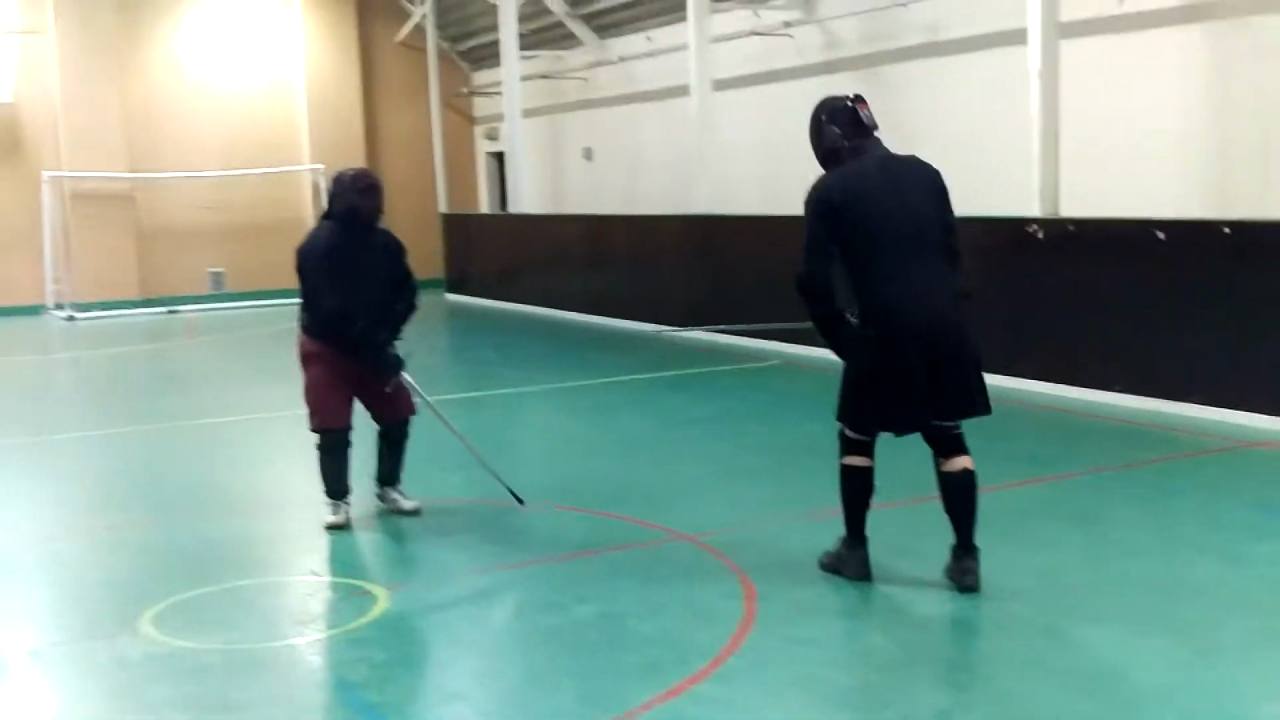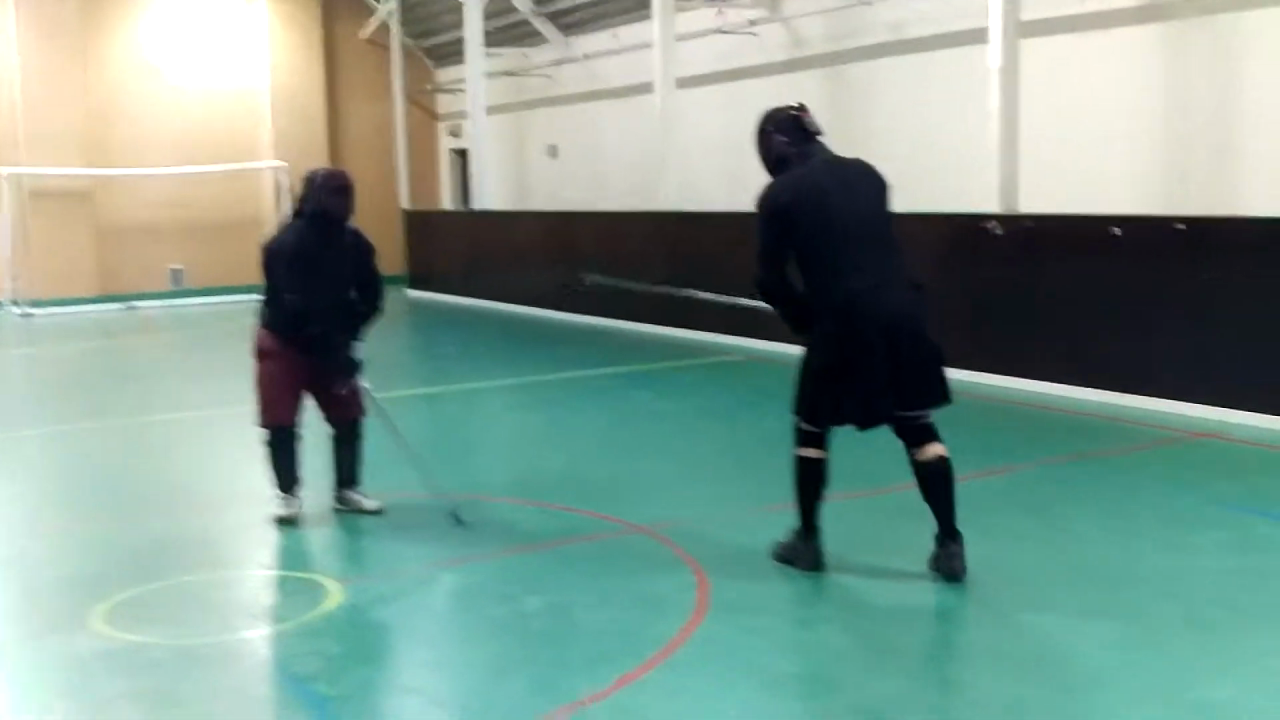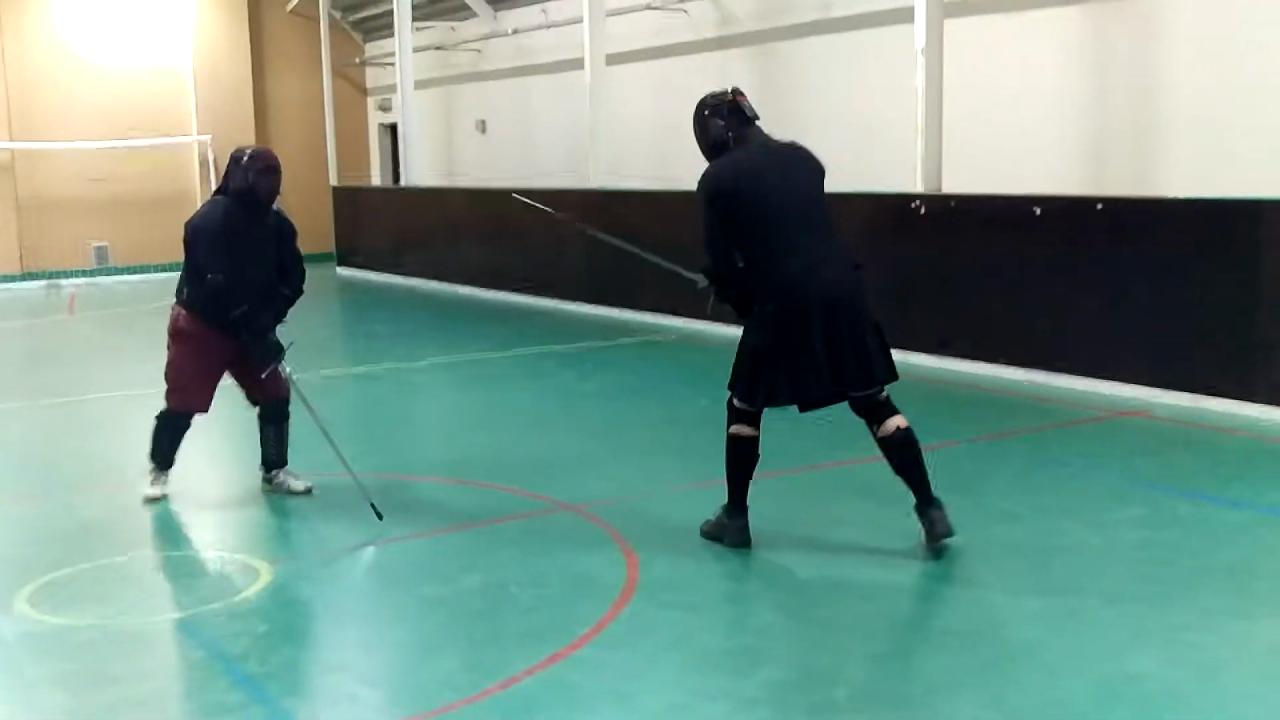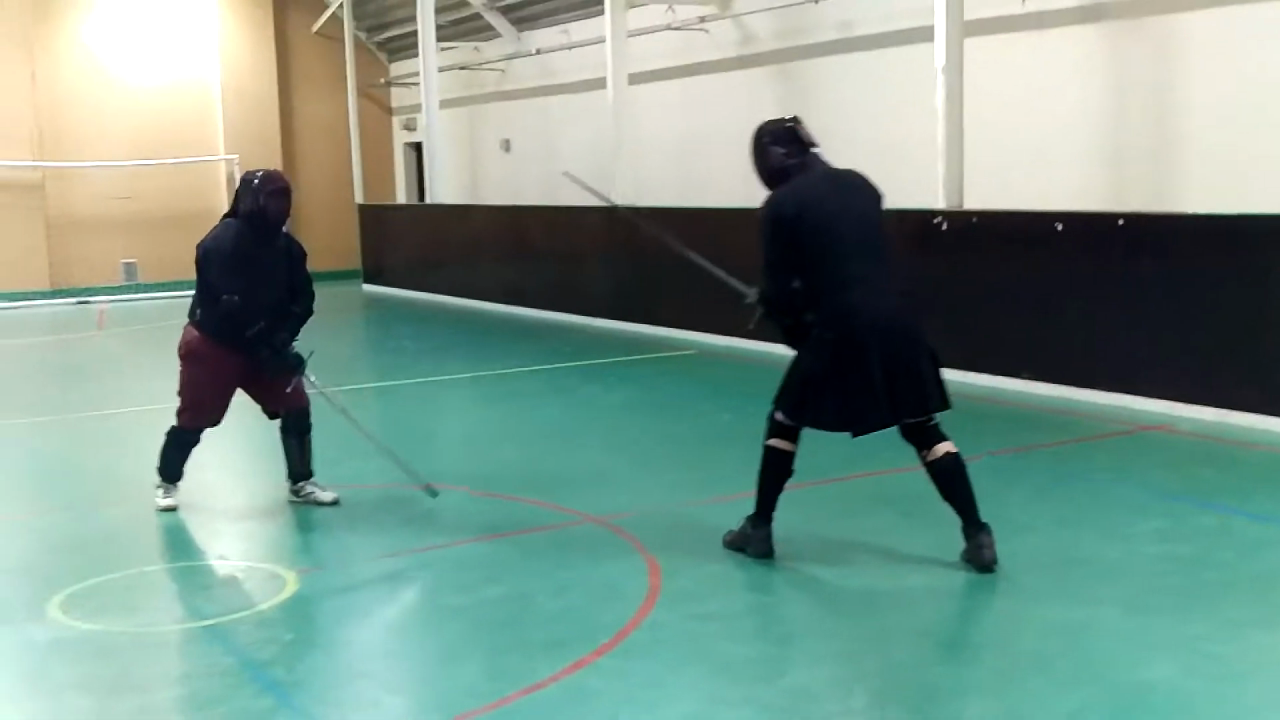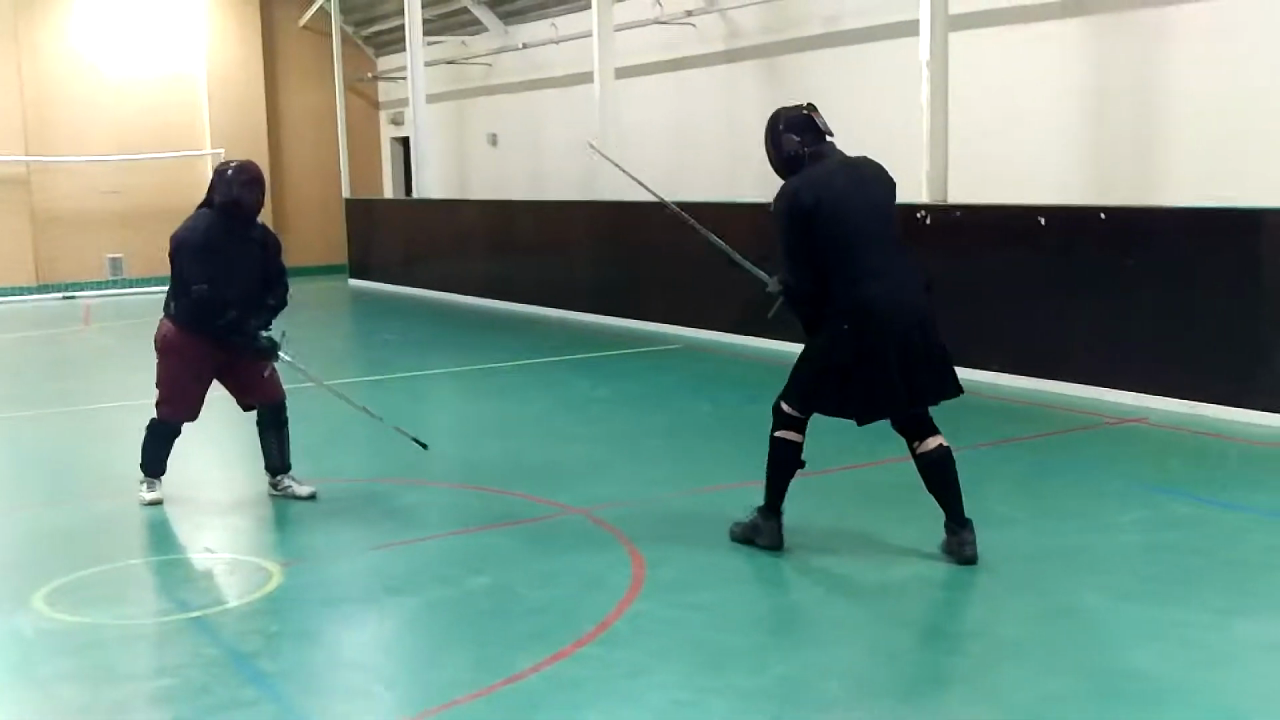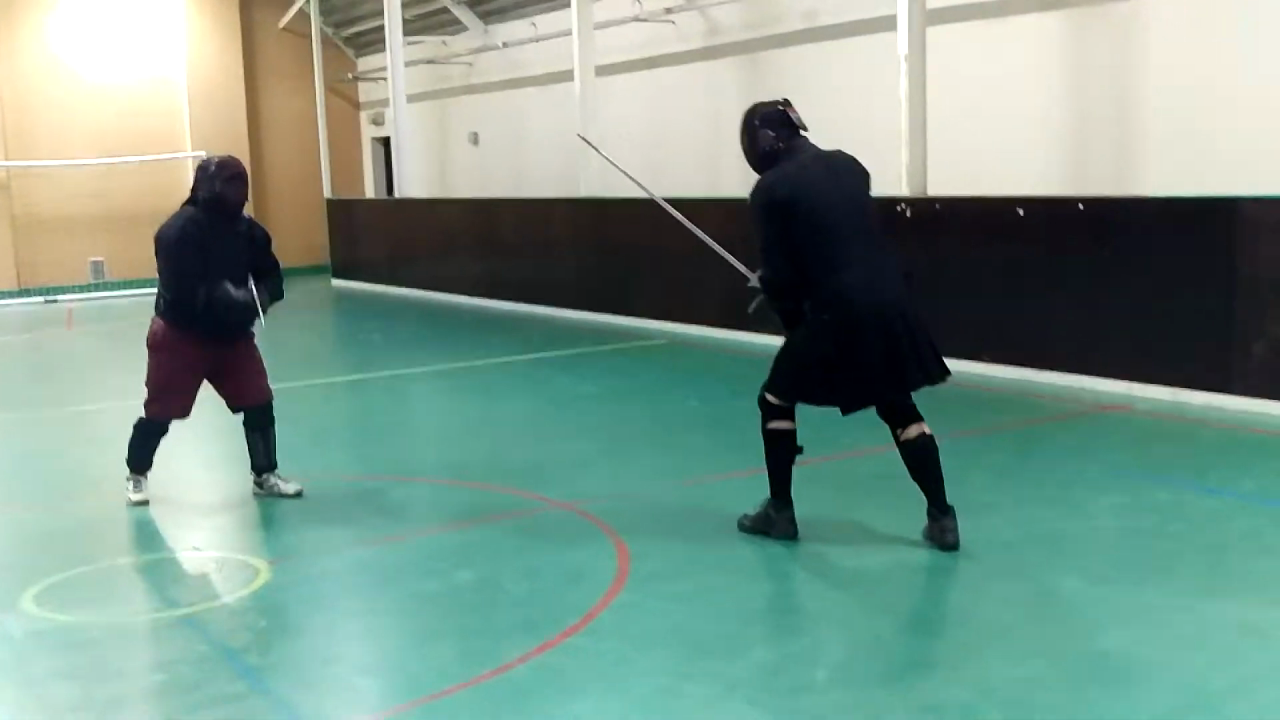
dt=0.2s
person 1, frame 1
left shoulder: (831, 189)
right shoulder: (923, 172)
left elbow: (815, 278)
right elbow: (950, 251)
left wrist: (836, 331)
left hip: (886, 327)
right hip: (942, 320)
left knee: (856, 436)
right knee: (947, 437)
left ankle: (855, 550)
right ankle: (966, 556)
person 1, frame 2
left shoulder: (780, 194)
right shoulder: (864, 173)
left elbow: (772, 279)
left wrist: (806, 319)
left hip: (844, 321)
right hip: (899, 311)
left knee: (812, 428)
right knee: (917, 427)
left ankle: (807, 541)
right ankle: (950, 544)
person 1, frame 3
left shoulder: (719, 178)
right shoulder: (801, 157)
left elbow: (721, 265)
left wrist: (749, 305)
left hip: (786, 303)
right hip: (839, 292)
left knee: (744, 407)
right knee: (872, 404)
left ankle: (735, 518)
right ankle: (931, 510)
person 1, frame 4
left shoulder: (782, 205)
right shoulder: (860, 185)
left elbow: (776, 291)
left wrist: (800, 333)
right wrist: (790, 299)
left hip: (844, 330)
right hip: (894, 321)
left knee: (785, 422)
right knee: (922, 429)
left ankle: (759, 529)
right ankle: (978, 536)
person 1, frame 5
left shoulder: (796, 193)
right shoulder: (873, 172)
left elbow: (801, 281)
left wrist: (818, 327)
left hip: (858, 320)
right hip: (909, 311)
left knee: (791, 411)
right knee: (916, 421)
left ankle: (768, 519)
right ankle: (958, 530)
person 1, frame 6
left shoulder: (772, 188)
right shoulder: (848, 165)
left elbow: (778, 274)
left wrist: (797, 324)
right wrist: (797, 281)
left hip: (839, 311)
right hip: (889, 301)
left knee: (776, 401)
right knee: (900, 409)
left ankle: (780, 511)
right ankle: (942, 517)
person 2, frame 1
left shoulder: (384, 242)
right shoulder: (320, 246)
left elbow: (405, 293)
right elbow: (330, 309)
left wrist: (384, 334)
right wrist: (372, 345)
left hip: (371, 346)
right hip: (327, 346)
left knee: (398, 416)
right knee: (333, 426)
left ankle: (388, 488)
right ankle: (338, 501)
person 2, frame 2
left shoulder: (353, 242)
right shoulder: (289, 243)
left elbow: (370, 294)
right elbow: (294, 306)
left wrist: (343, 337)
right wrist: (330, 346)
left hip: (330, 346)
right hip: (283, 343)
left knee: (348, 417)
right knee: (280, 421)
left ankle: (346, 490)
right ankle: (288, 494)
person 2, frame 3
left shoulder: (276, 223)
right shoulder: (212, 221)
left elbow: (293, 278)
right elbow: (218, 288)
left wrist: (266, 321)
right wrist: (254, 331)
left hip: (249, 326)
right hip: (200, 324)
left knee: (275, 396)
right knee: (182, 403)
left ankle: (275, 471)
right ankle: (159, 470)
person 2, frame 4
left shoulder: (285, 245)
right shoulder: (224, 243)
left elbow: (302, 298)
right elbow: (233, 308)
left wrist: (282, 337)
right wrist: (272, 347)
left hip: (261, 345)
right hip: (212, 344)
left knee: (296, 408)
right knee: (193, 420)
left ankle: (301, 482)
right ankle: (167, 483)
person 2, frame 5
left shoulder: (260, 236)
right shoulder: (197, 233)
left elbow: (277, 287)
right elbow: (204, 298)
left wrist: (258, 327)
right wrist: (249, 332)
left hip: (238, 337)
right hip: (188, 335)
left knee: (272, 401)
right knee: (172, 413)
left ankle: (279, 476)
right ankle: (151, 478)
person 2, frame 6
left shoulder: (247, 230)
right shoulder: (182, 228)
left elbow: (272, 281)
right elbow: (177, 286)
left wrist: (254, 294)
right wrist: (223, 296)
left hip: (230, 333)
right hip: (179, 333)
left knee: (259, 402)
right knee: (161, 411)
left ankle: (265, 475)
right ankle: (137, 476)
